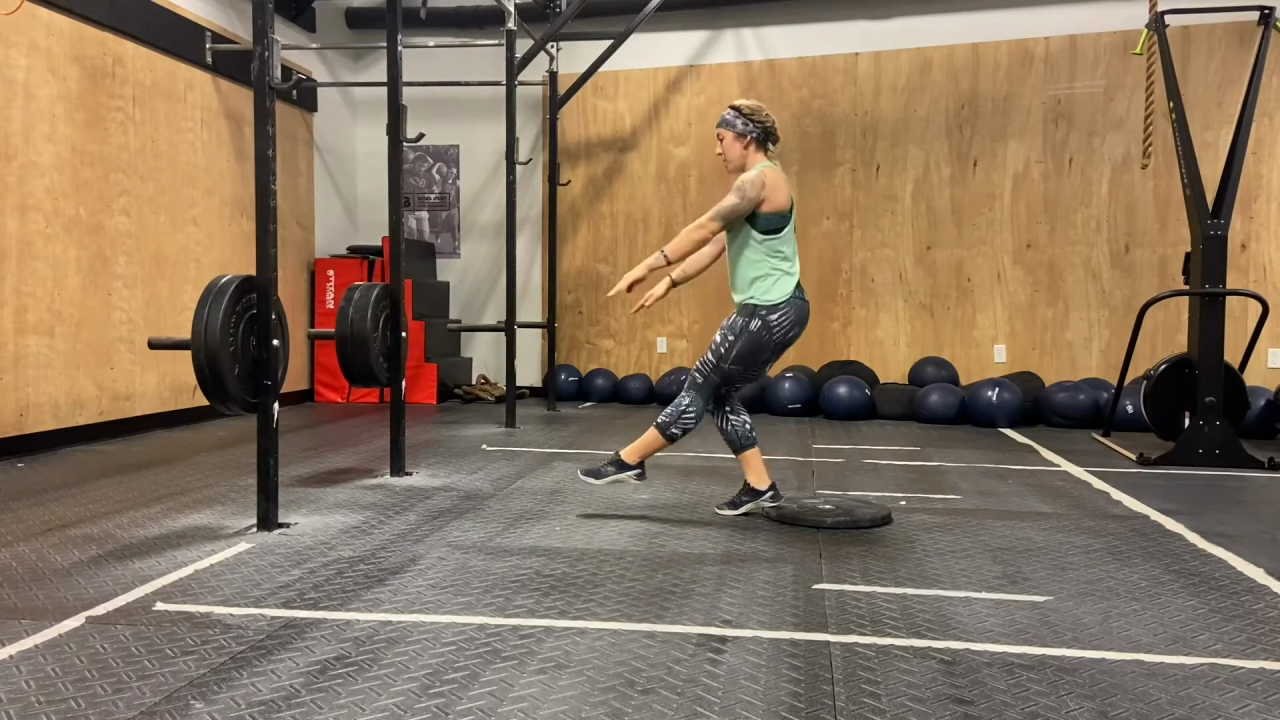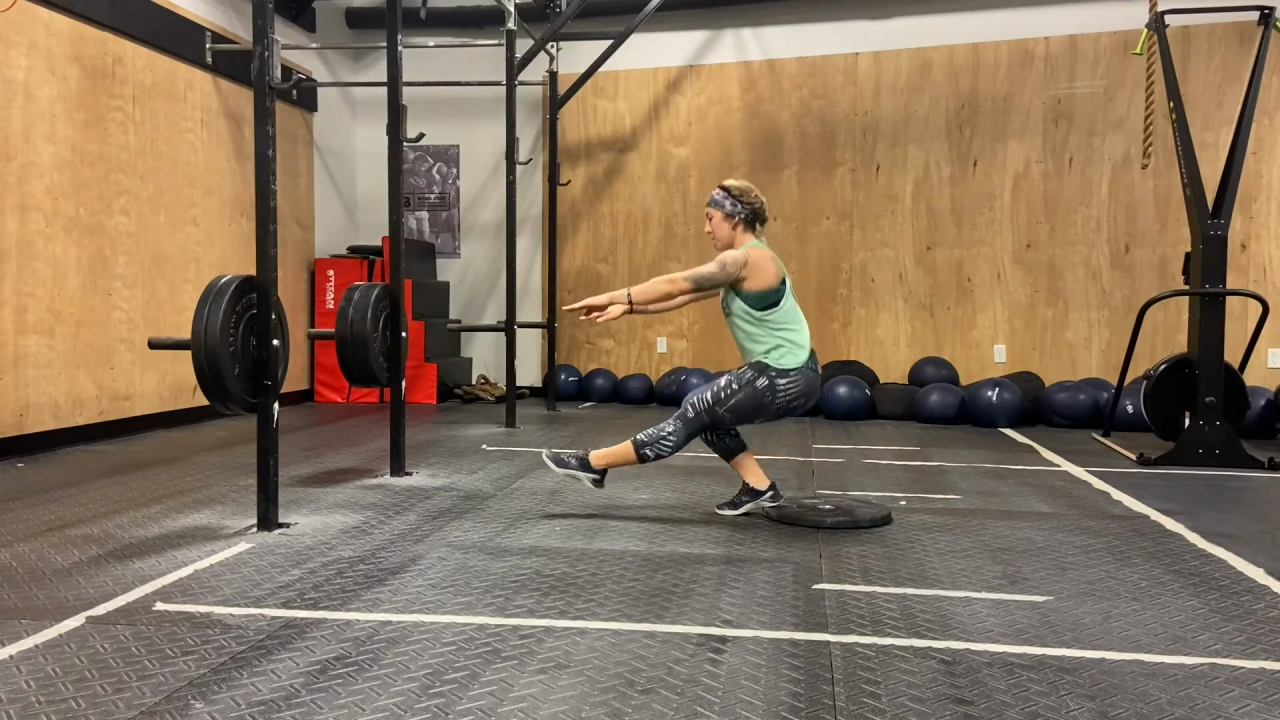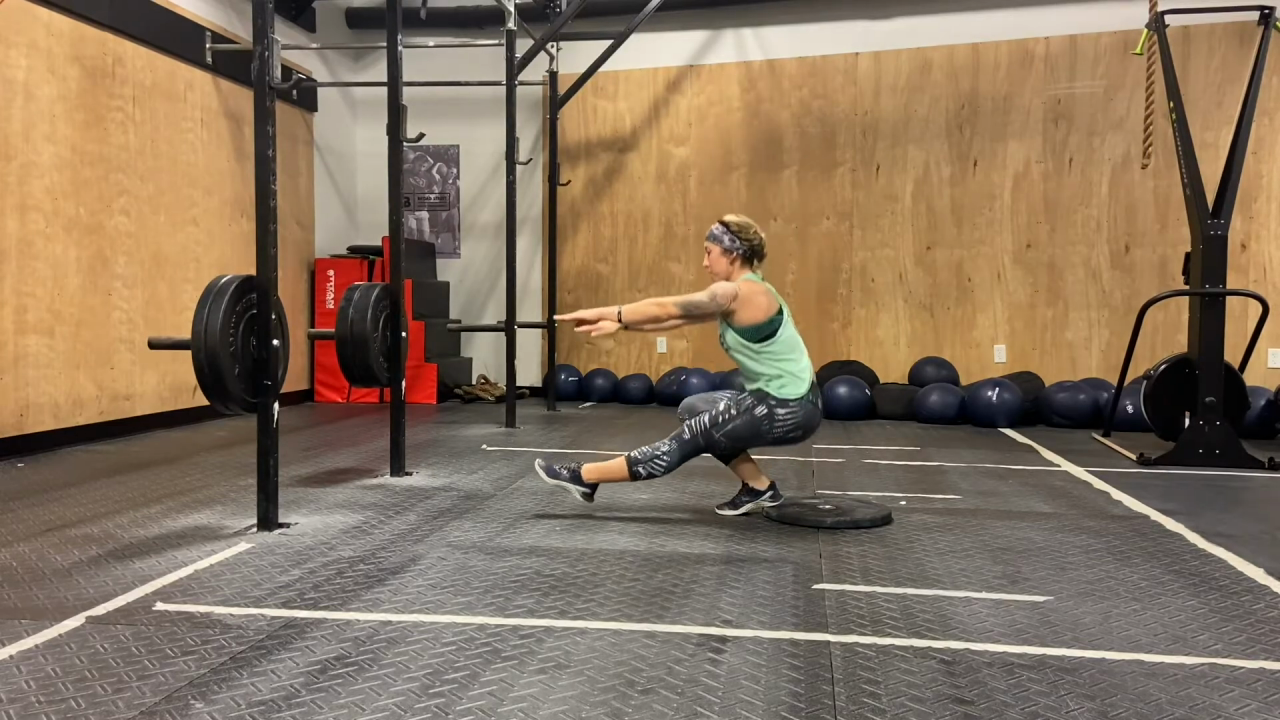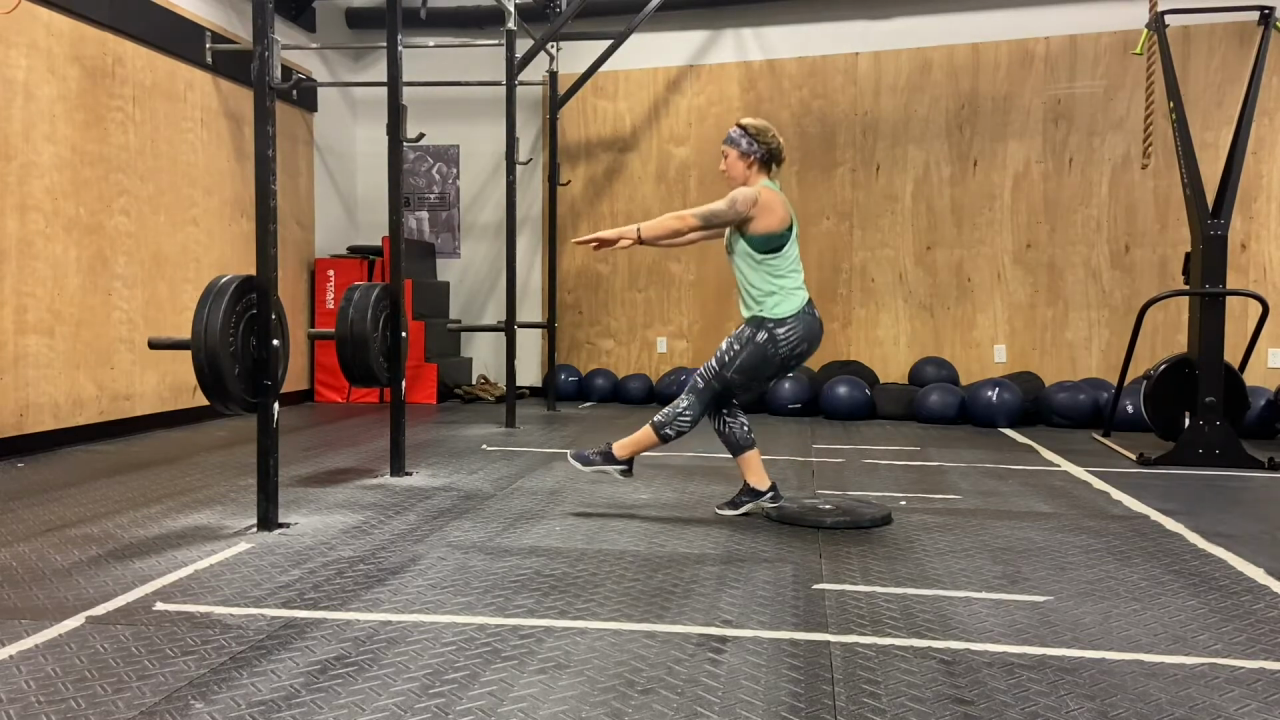
dt=0.5s
person 1, frame 1
left shoulder: (758, 179)
right shoulder: (759, 181)
left elbow: (705, 229)
right elbow: (718, 243)
left wrist: (647, 266)
right wrist: (669, 281)
left hip: (769, 312)
right hip: (773, 310)
left knee: (701, 387)
right knee: (719, 393)
left ankle: (629, 461)
right ankle: (760, 486)
person 1, frame 2
left shoulder: (745, 260)
right shoulder: (744, 262)
left elbow: (676, 285)
right elbow: (685, 295)
left wrist: (614, 296)
right wrist: (626, 307)
left hip: (787, 382)
right hip: (784, 374)
left knee: (690, 419)
right knee: (699, 409)
left ankle: (594, 464)
right ankle: (759, 486)
person 1, frame 3
left shoulder: (737, 293)
right shoulder: (745, 292)
left elbow: (666, 308)
right elbow: (680, 316)
left wrist: (604, 313)
right wrist: (619, 322)
left hip: (787, 411)
right hip: (784, 401)
left knee: (685, 441)
right knee: (692, 412)
left ankle: (584, 477)
right ankle: (758, 486)
person 1, frame 4
left shoulder: (753, 198)
right shoulder: (760, 199)
left elbow: (687, 222)
right elbow: (702, 231)
left wrist: (625, 233)
right wrist: (636, 238)
left hip: (779, 328)
right hip: (790, 325)
left knee: (700, 392)
right knee: (717, 398)
left ankle: (617, 455)
right ankle: (760, 488)
